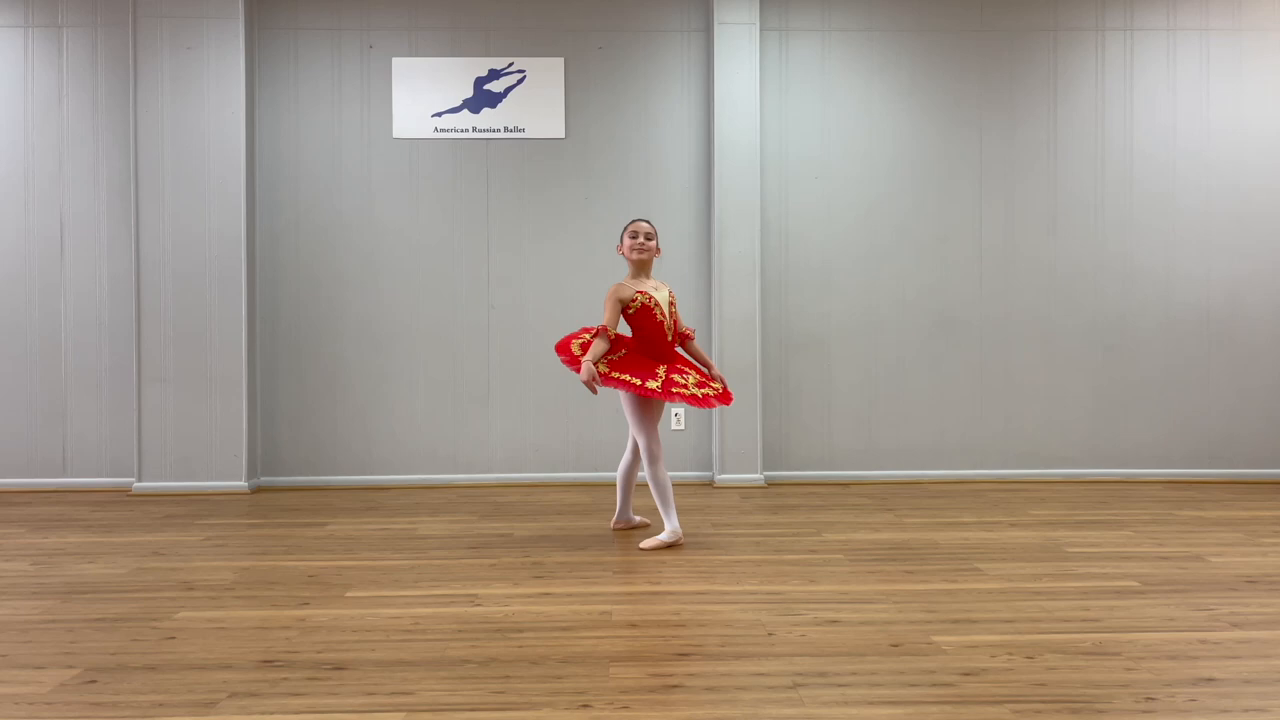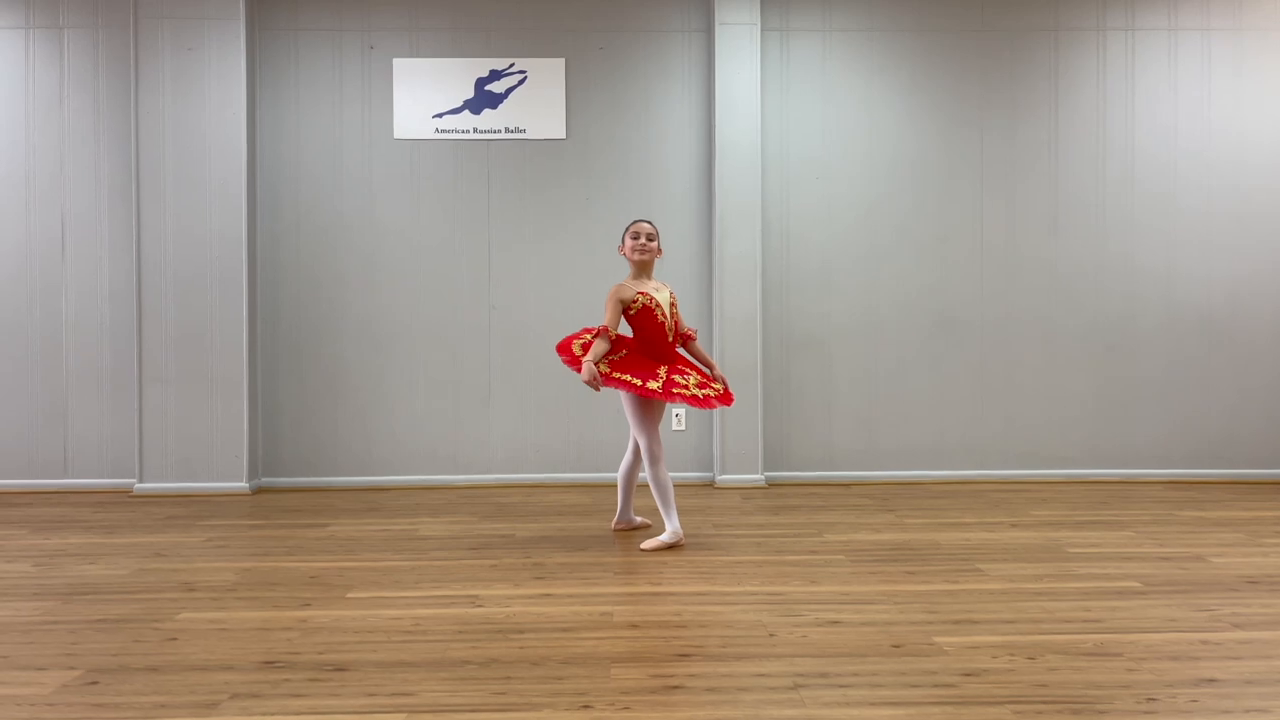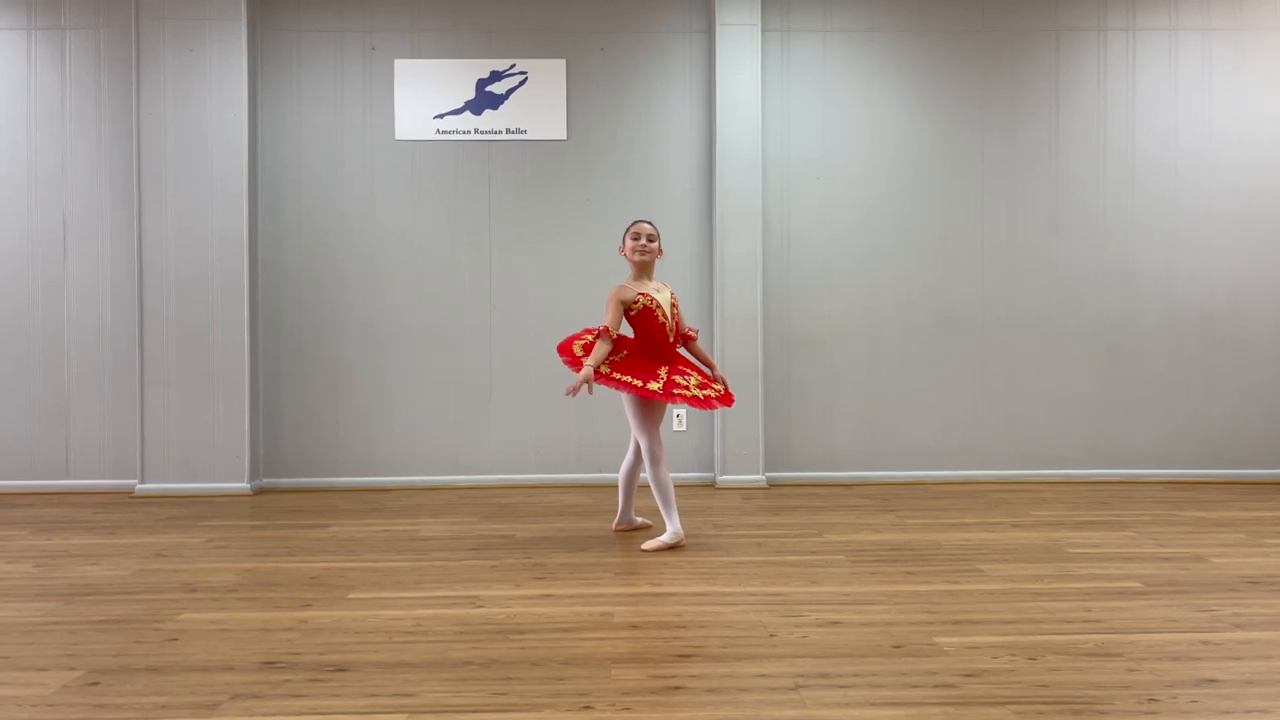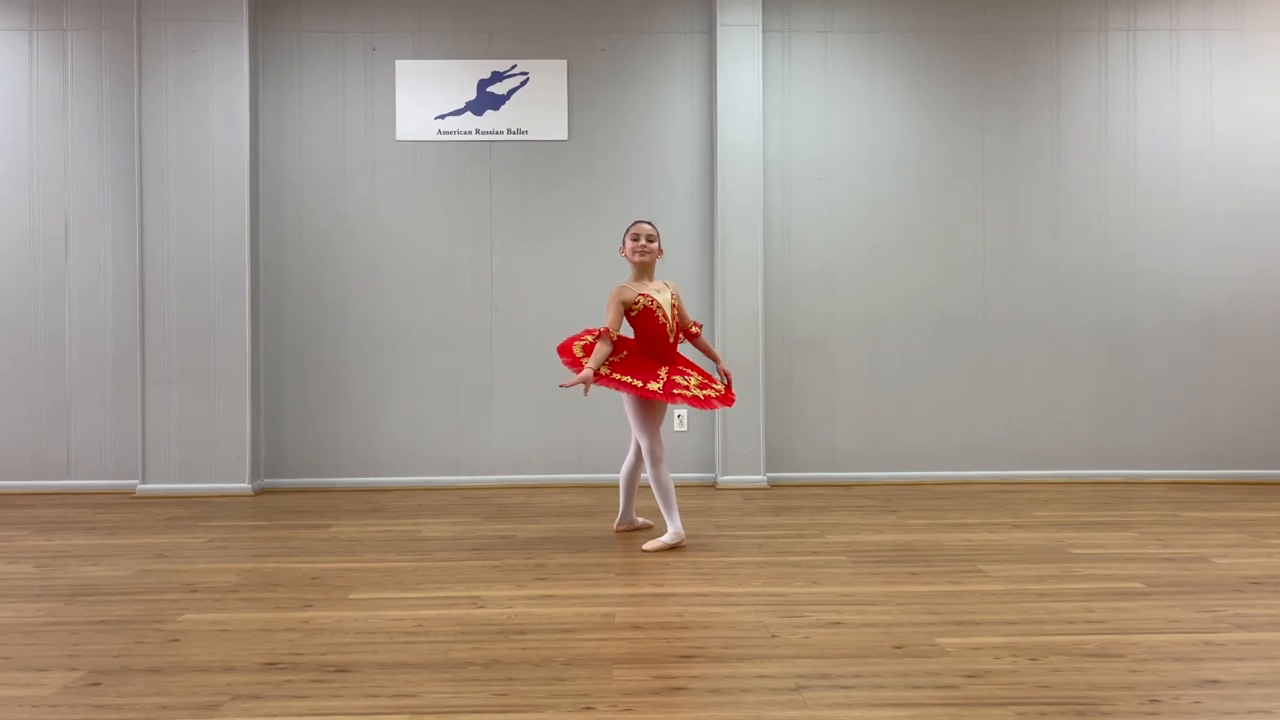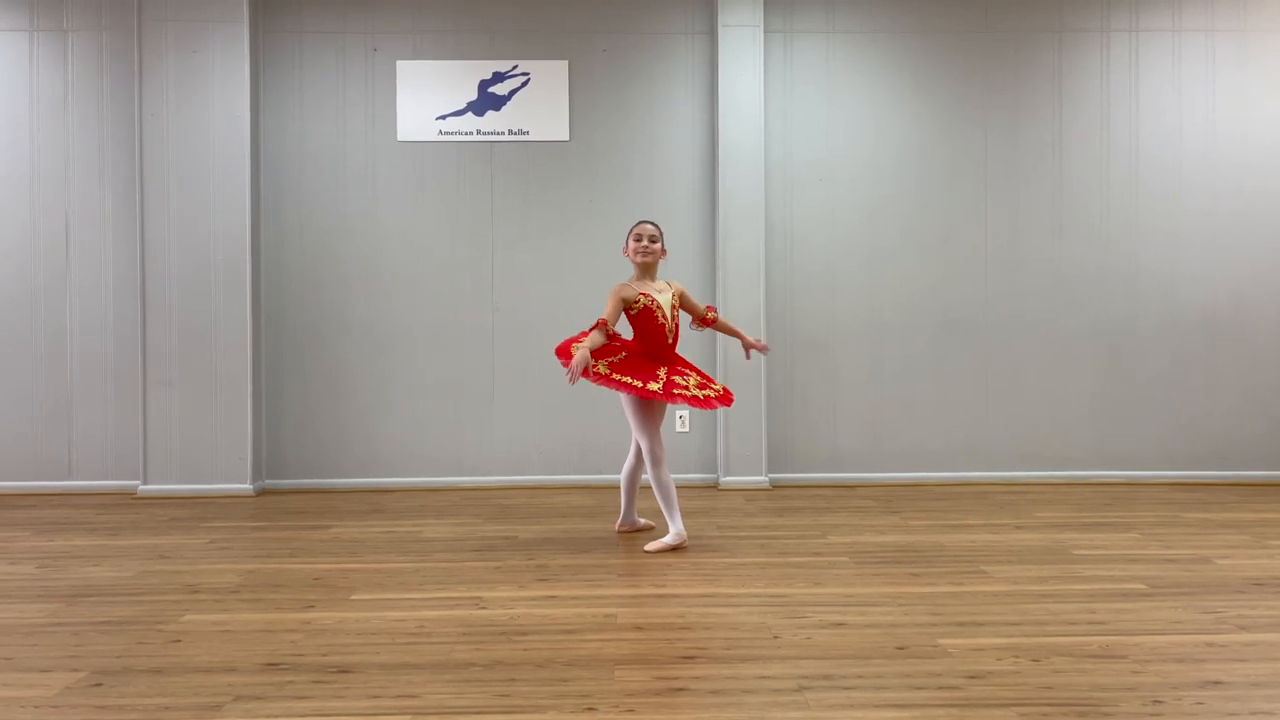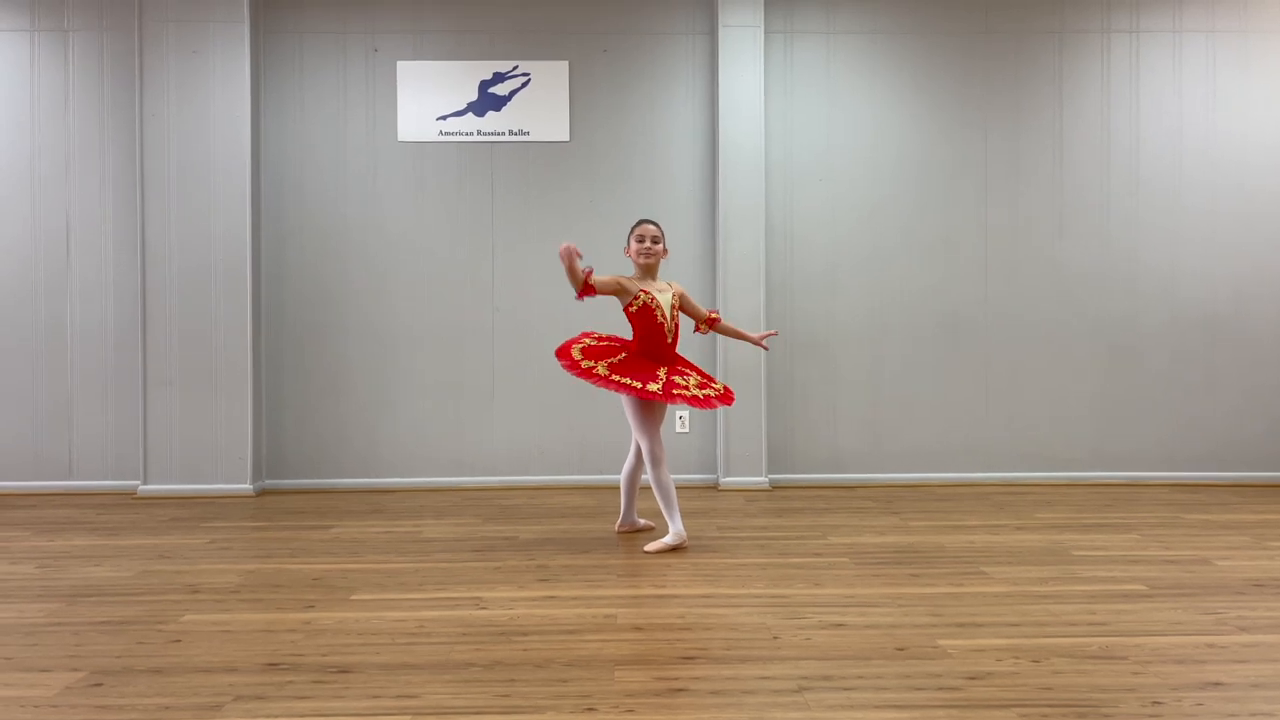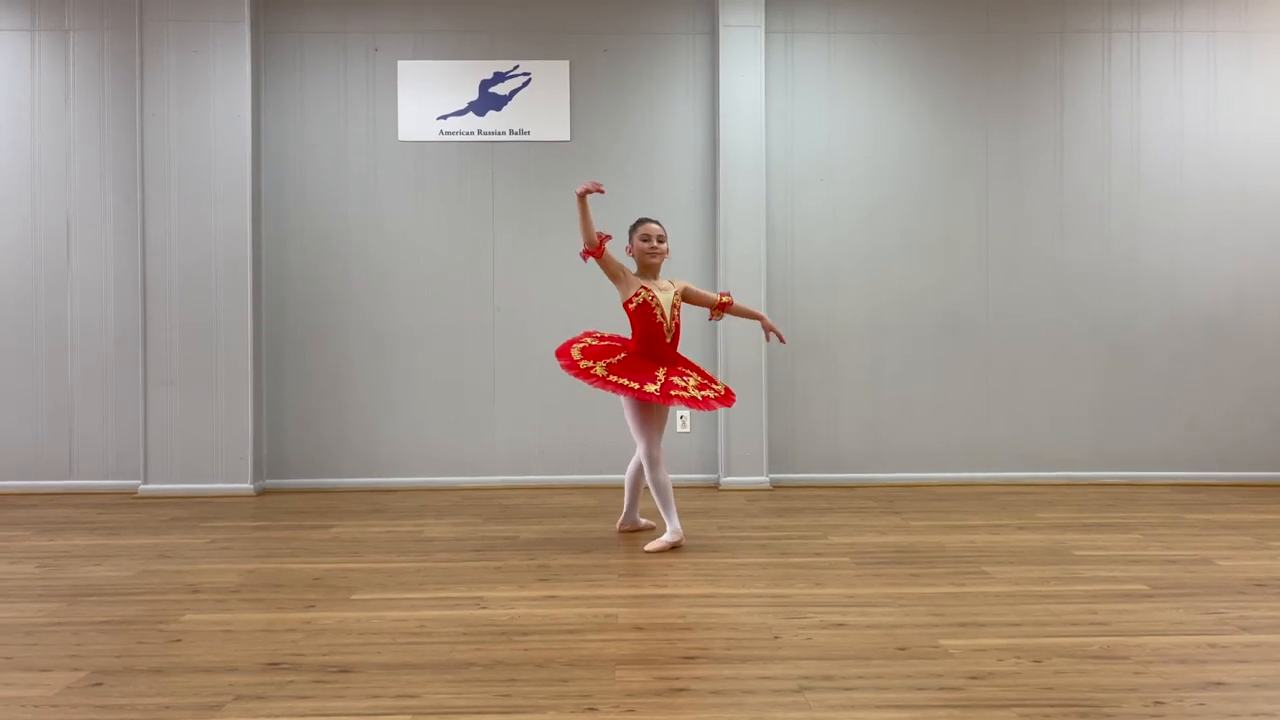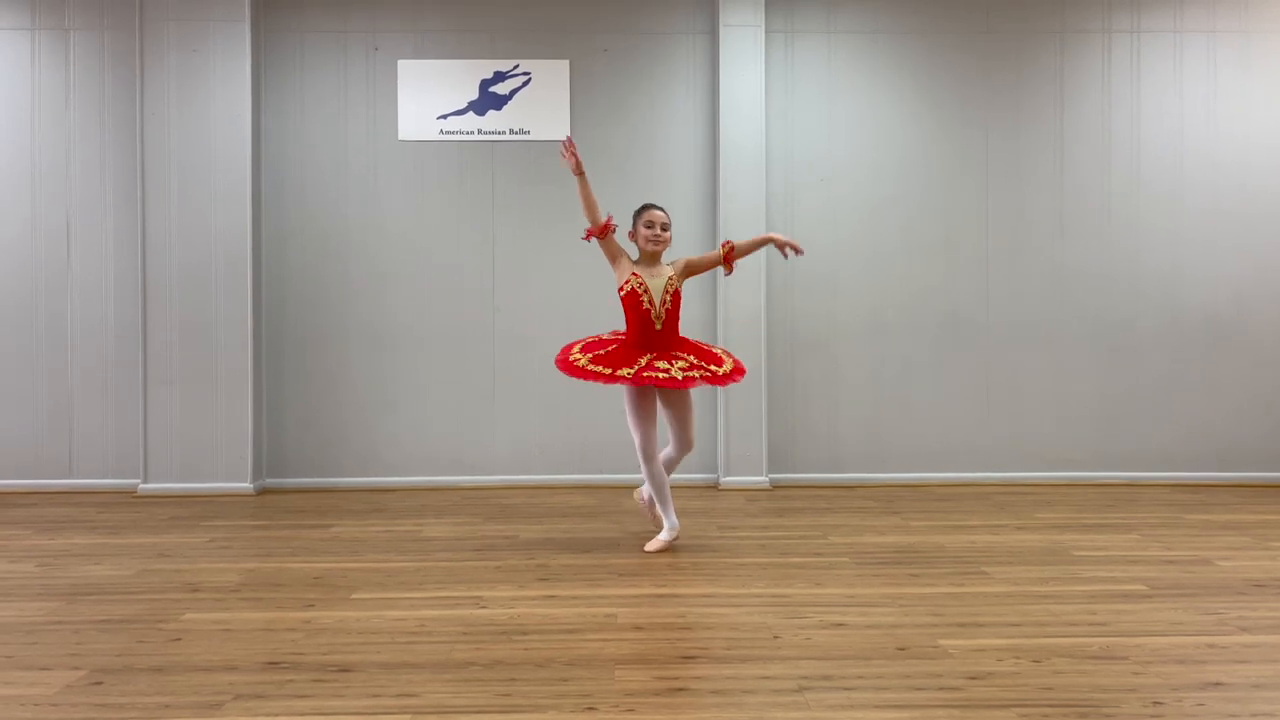
dt=0.2s
person 1, frame 1
left shoulder: (666, 290)
right shoulder: (619, 291)
left elbow: (683, 335)
right elbow: (605, 335)
left wrist: (710, 366)
right wrist: (587, 362)
left hip: (661, 371)
right hip: (634, 370)
left knee: (638, 447)
right knee: (651, 450)
left ankle: (624, 514)
right ankle: (672, 528)
person 1, frame 2
left shoulder: (667, 290)
right shoulder: (621, 292)
left elbow: (684, 336)
right elbow: (606, 335)
left wrist: (712, 367)
right wrist: (588, 362)
left hip: (663, 372)
right hip: (635, 370)
left knee: (639, 448)
right knee: (652, 450)
left ankle: (624, 515)
right ankle: (673, 528)
person 1, frame 3
left shoulder: (668, 290)
right shoulder: (621, 293)
left elbow: (685, 335)
right elbow: (607, 336)
left wrist: (712, 367)
right wrist: (588, 367)
left hip: (664, 373)
right hip: (636, 371)
left knee: (640, 448)
right knee: (653, 451)
left ankle: (625, 515)
right ankle: (673, 528)
person 1, frame 4
left shoulder: (670, 289)
right shoulder: (622, 294)
left elbow: (690, 330)
right elbow: (608, 338)
left wrist: (718, 360)
right wrist: (589, 369)
left hip: (663, 372)
right hip: (637, 371)
left knee: (641, 448)
right knee: (654, 451)
left ankle: (626, 516)
right ankle: (675, 529)
person 1, frame 5
left shoulder: (674, 289)
right shoulder: (625, 291)
left elbow: (706, 317)
right elbow: (601, 329)
left wrist: (743, 336)
right wrist: (583, 352)
left hip: (663, 372)
right hip: (635, 371)
left knee: (641, 449)
right knee: (654, 451)
left ankle: (628, 517)
right ankle: (677, 530)
person 1, frame 6
left shoulder: (675, 290)
right shoulder: (624, 286)
left elbow: (708, 320)
right elbow: (582, 283)
left wrist: (749, 336)
right wrist: (569, 260)
left hip: (664, 372)
right hip: (636, 371)
left knee: (642, 450)
right knee: (654, 451)
left ankle: (627, 518)
right ankle: (677, 530)
person 1, frame 7
left shoulder: (678, 289)
right shoulder: (625, 282)
left elbow: (721, 303)
right elbow: (592, 245)
left wrist: (760, 317)
right wrist: (582, 202)
left hip: (667, 373)
right hip: (636, 372)
left knee: (647, 451)
right knee: (652, 451)
left ankle: (630, 517)
right ankle: (672, 529)
person 1, frame 8
left shoulder: (680, 271)
right shoulder: (622, 266)
left elbow: (729, 251)
right elbow: (597, 221)
left wrist: (769, 238)
right wrist: (580, 173)
left hip: (676, 361)
right hip: (634, 362)
left knee: (683, 442)
right knee: (647, 446)
left ankle: (650, 491)
right ankle: (668, 526)
